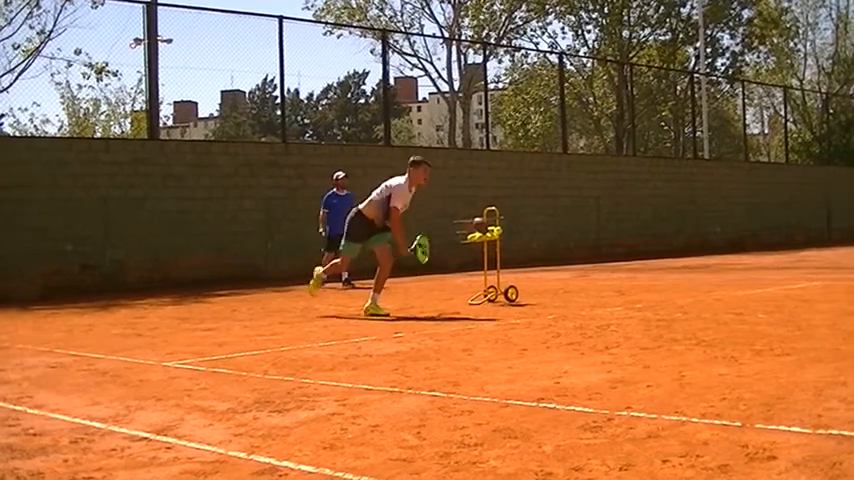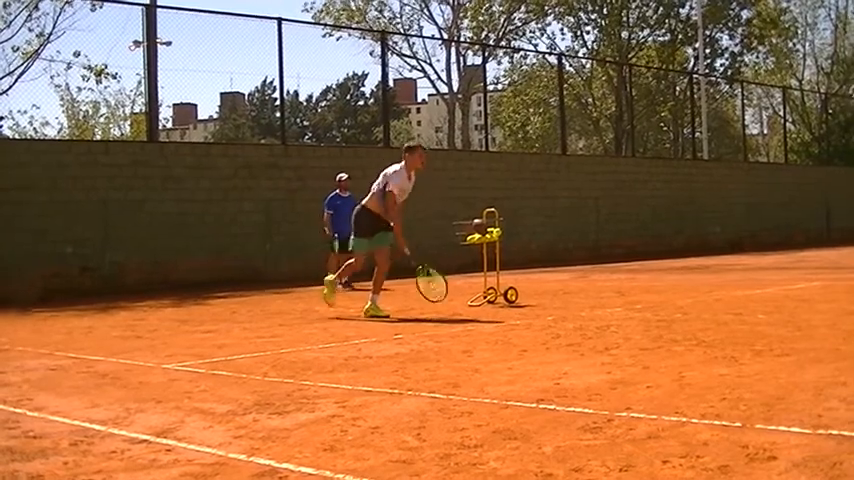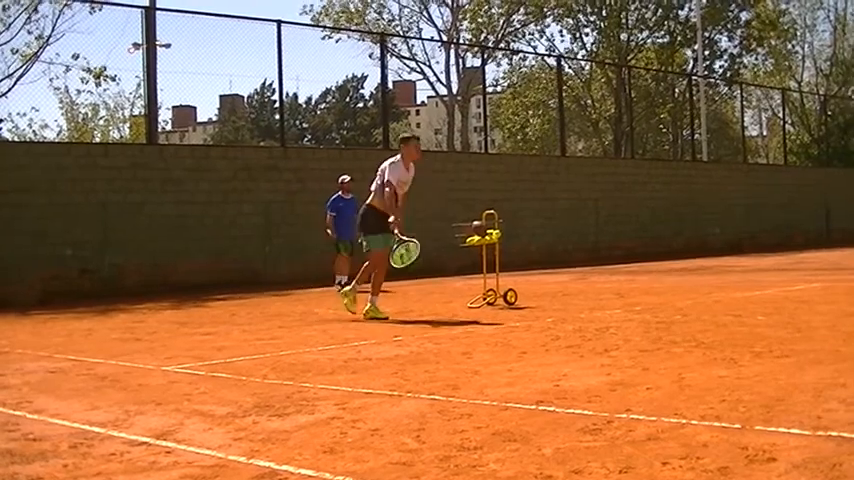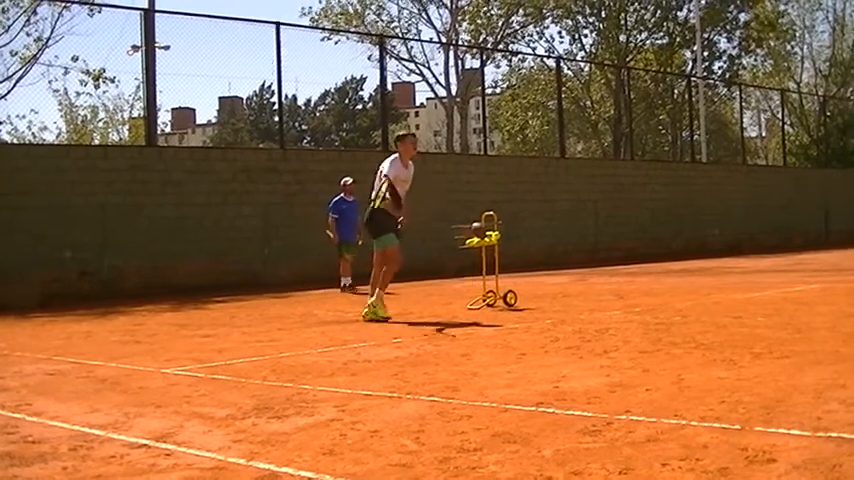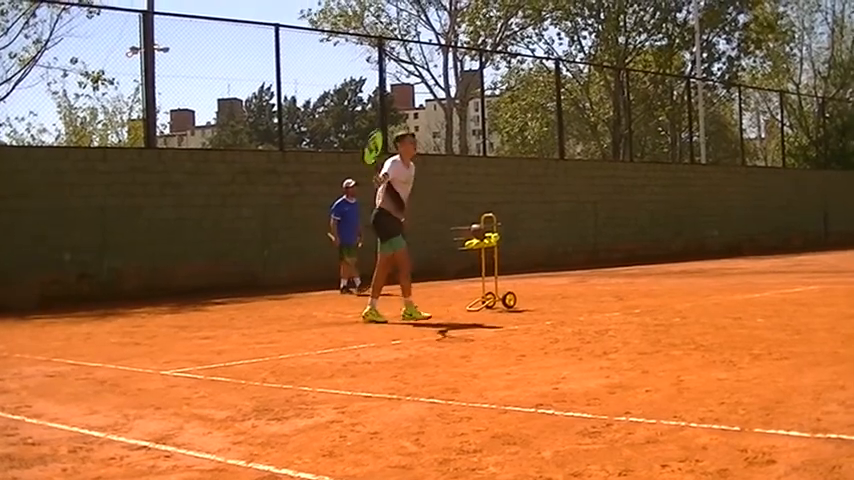
dt=0.1s
person 1, frame 1
left shoulder: (409, 188)
right shoulder: (401, 186)
left elbow: (394, 218)
right elbow: (394, 222)
left wrist: (398, 244)
right wrist: (403, 247)
left hip: (376, 224)
right hip: (359, 220)
left knee: (387, 261)
right knee: (345, 263)
left ankle: (373, 304)
right ankle: (321, 275)
person 1, frame 2
left shoulder: (411, 176)
right shoulder: (396, 172)
right elbow: (390, 204)
left wrist: (395, 229)
right wrist: (399, 237)
left hip: (381, 219)
right hip: (365, 215)
left knee: (384, 262)
right knee: (358, 263)
left ankle: (372, 305)
right ankle: (332, 281)
person 1, frame 3
left shoulder: (411, 169)
right shoulder: (393, 165)
right elbow: (388, 192)
left wrist: (398, 218)
right wrist: (394, 218)
left hip: (387, 218)
right hip: (372, 214)
left knee: (382, 264)
right knee: (377, 261)
left ankle: (372, 306)
right ankle: (351, 291)
person 1, frame 4
left shoulder: (410, 167)
right shoulder: (391, 163)
right elbow: (385, 181)
left wrist: (403, 216)
right wrist: (383, 195)
left hip: (392, 217)
right hip: (379, 215)
left knee: (381, 264)
right knee: (395, 261)
left ankle: (371, 308)
right ankle: (376, 302)
person 1, frame 5
left shoulder: (411, 167)
right shoulder: (393, 164)
right elbow: (381, 180)
left wrist: (403, 216)
right wrist: (380, 180)
left hip: (395, 220)
right hip: (384, 217)
left knee: (384, 266)
right knee: (405, 263)
left ankle: (371, 309)
right ankle: (409, 308)
person 2, frame 1
left shoulder: (349, 196)
right shoulder: (329, 197)
right elbow: (323, 214)
right wrist: (322, 227)
right hip: (333, 231)
right knee: (329, 254)
left ankle: (344, 278)
person 2, frame 2
left shoulder: (351, 198)
right shoulder: (332, 198)
left elbow: (354, 215)
right elbow: (327, 215)
right wrist: (329, 230)
left hip: (348, 232)
right hip: (336, 233)
left knee: (345, 256)
right knee: (335, 255)
left ankle: (344, 280)
person 2, frame 3
left shoulder: (353, 200)
right shoulder: (335, 200)
right elbow: (329, 218)
left wrist: (358, 231)
right wrist: (332, 232)
left hip: (350, 235)
right hip: (339, 235)
left knee: (347, 258)
right knee: (342, 256)
left ankle: (343, 282)
right ankle: (338, 281)
person 2, frame 4
left shoulder: (354, 202)
right shoulder: (337, 202)
right elbow: (331, 220)
left wrist: (359, 233)
right wrist: (334, 235)
left hip: (351, 237)
right hip: (341, 237)
left knee: (348, 260)
right knee: (346, 258)
left ankle: (345, 284)
right ankle: (347, 283)
person 2, frame 5
left shoulder: (355, 204)
right shoulder: (339, 204)
right elbow: (333, 222)
left wrist: (359, 235)
right wrist: (336, 237)
left hip: (352, 239)
right hip: (343, 239)
left knee: (348, 262)
right knee: (350, 261)
left ankle: (343, 286)
right ankle: (358, 284)
